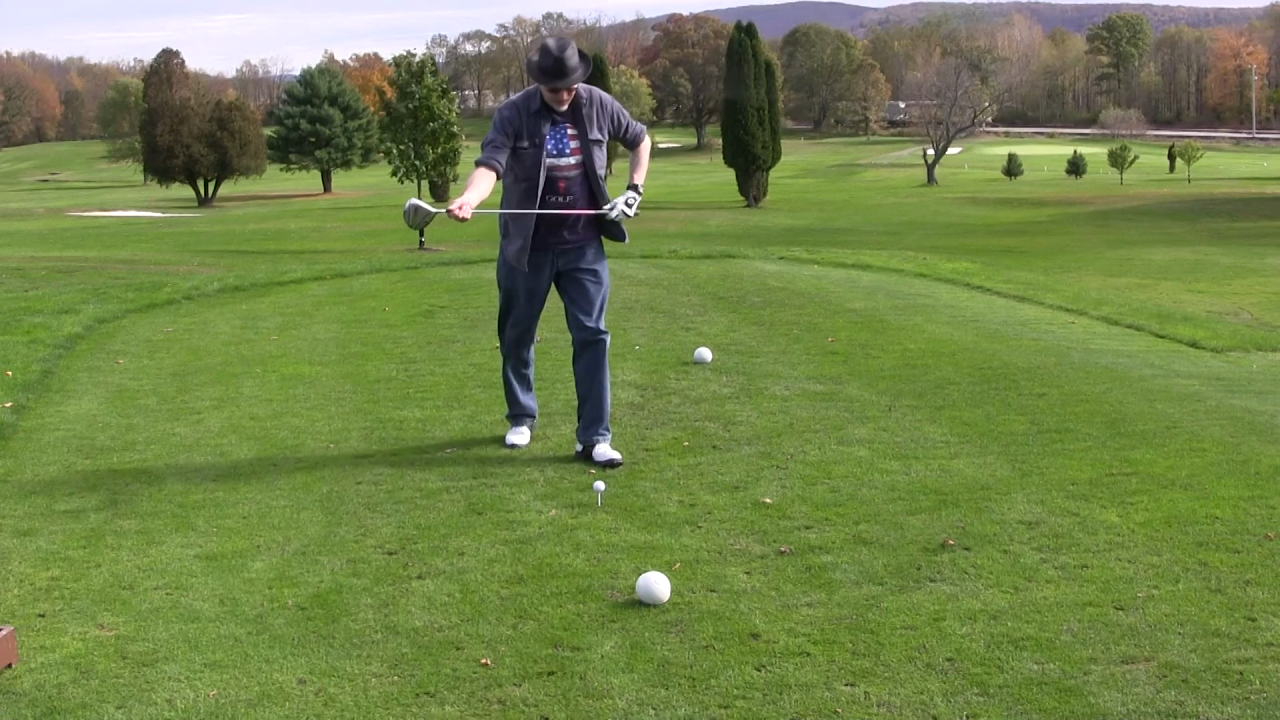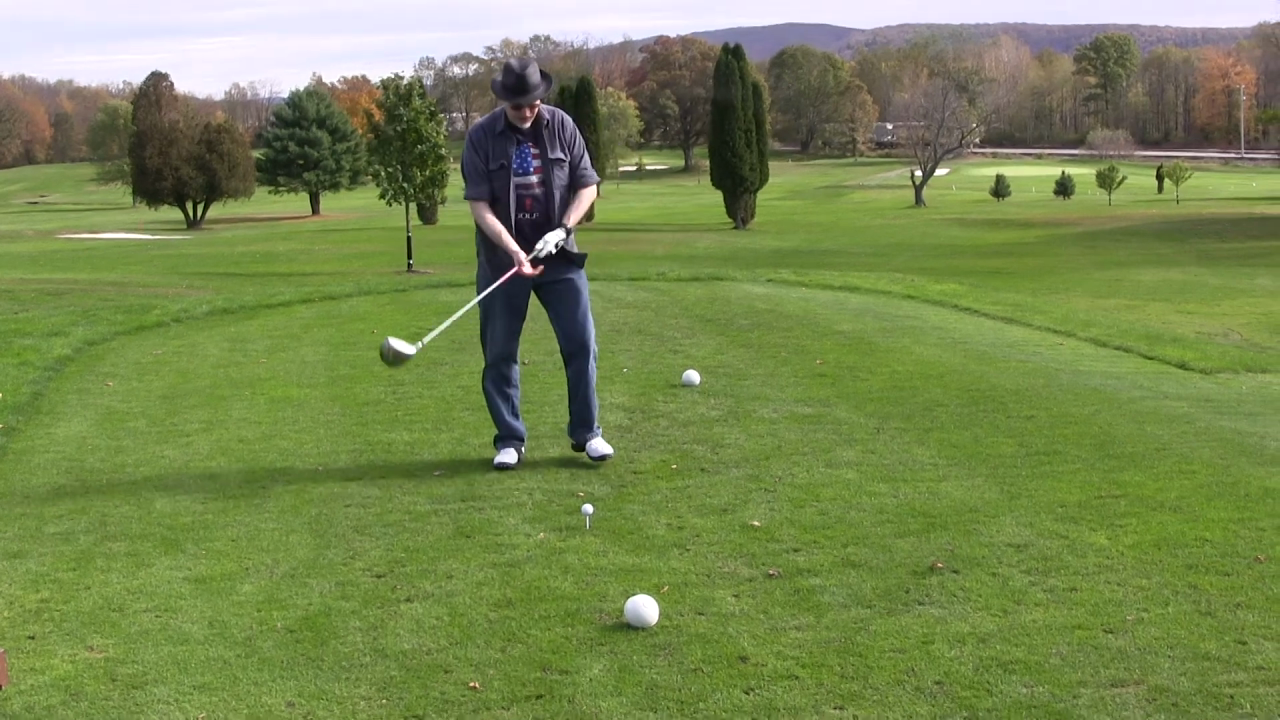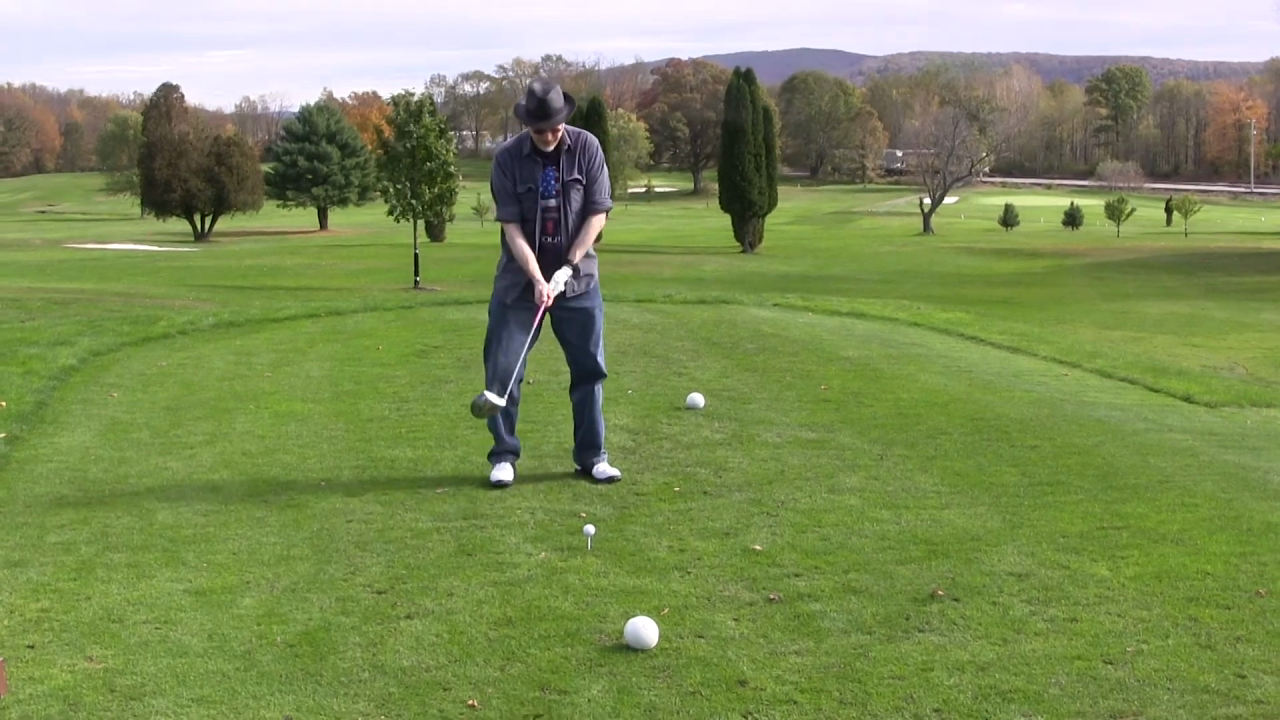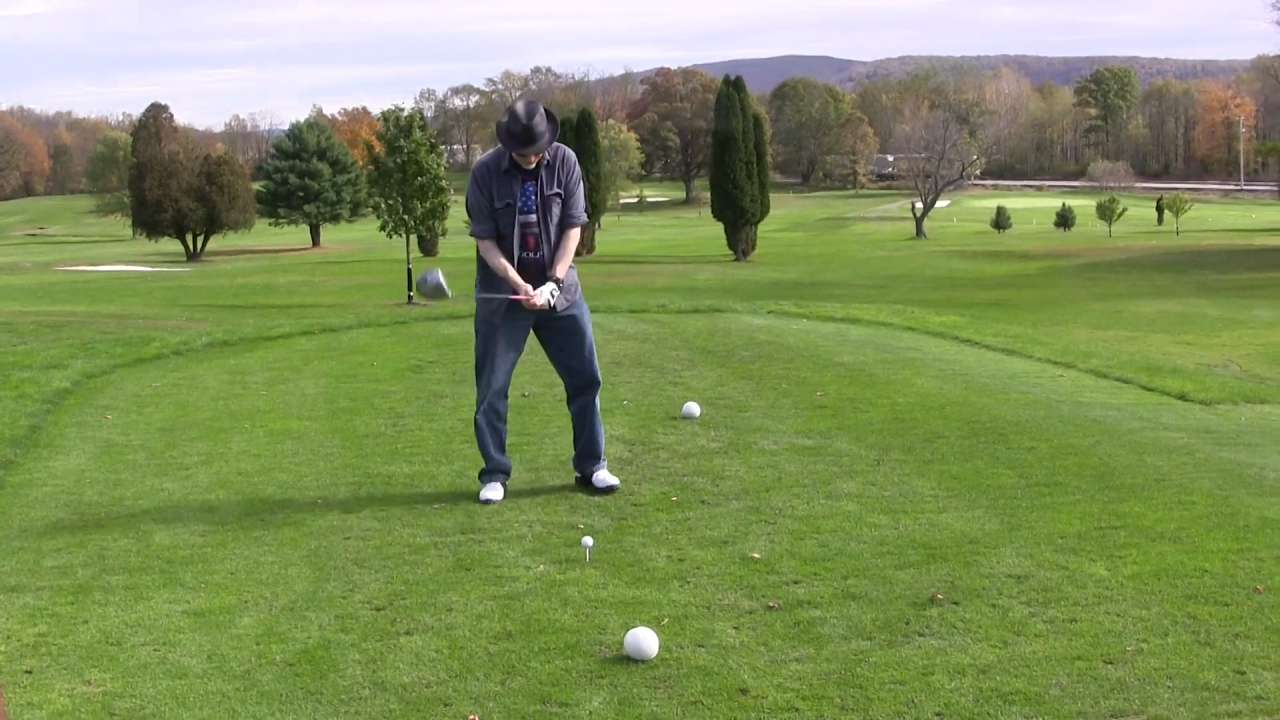
dt=0.4s
person 1, frame 1
left shoulder: (600, 105)
right shoulder: (513, 112)
left elbow: (640, 139)
right elbow: (490, 164)
left wrist: (634, 189)
right wrist: (468, 199)
left hip: (583, 243)
right hip: (527, 244)
left knee: (591, 335)
right knee: (516, 334)
left ankle: (594, 437)
right ankle: (521, 416)
person 1, frame 2
left shoulder: (561, 125)
right shoulder: (480, 136)
left elbow: (587, 185)
right elbow: (479, 203)
left wrist: (562, 230)
right wrist: (513, 251)
left hip: (559, 254)
right hip: (504, 260)
left knee: (580, 342)
right knee: (499, 353)
left ankle: (586, 432)
right ankle: (510, 439)
person 1, frame 3
left shoulder: (587, 147)
right shoulder: (507, 157)
left elbow: (598, 213)
right elbow: (511, 226)
left wrist: (566, 268)
right wrist: (536, 278)
left hip: (577, 276)
right hip: (520, 278)
left knee: (588, 368)
right knee: (502, 365)
left ankle: (591, 456)
right ankle: (503, 454)
person 1, frame 4
left shoulder: (565, 161)
right shoulder: (485, 172)
left elbow: (573, 227)
right elbow: (485, 240)
left wrist: (552, 282)
right wrist: (519, 287)
left hip: (559, 289)
right hip: (502, 294)
left knee: (584, 376)
right knee: (492, 386)
left ankle: (591, 464)
right ankle: (495, 473)
